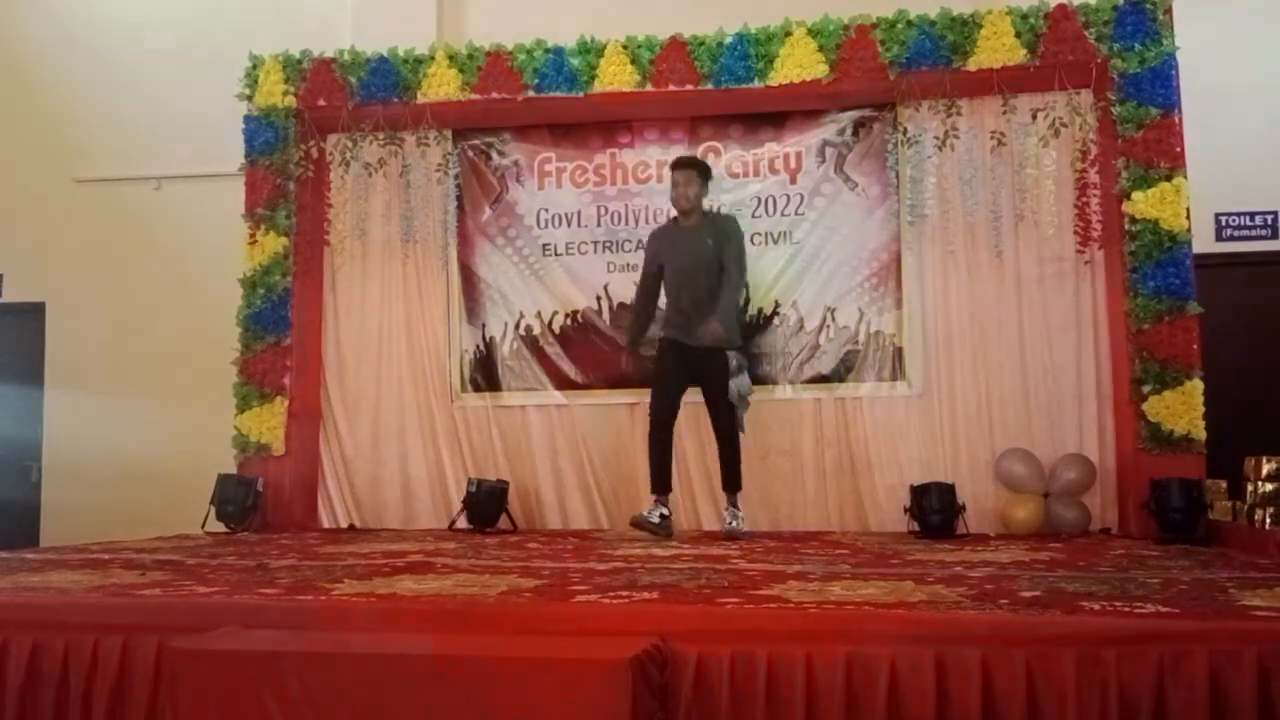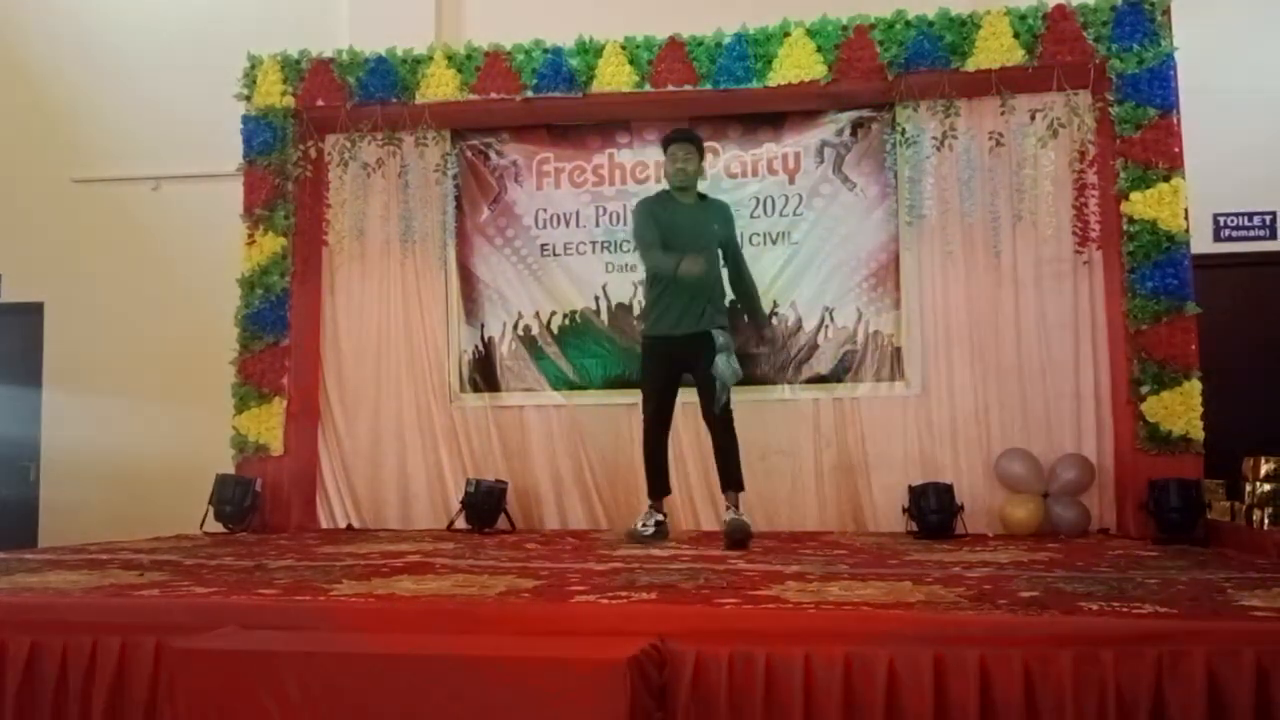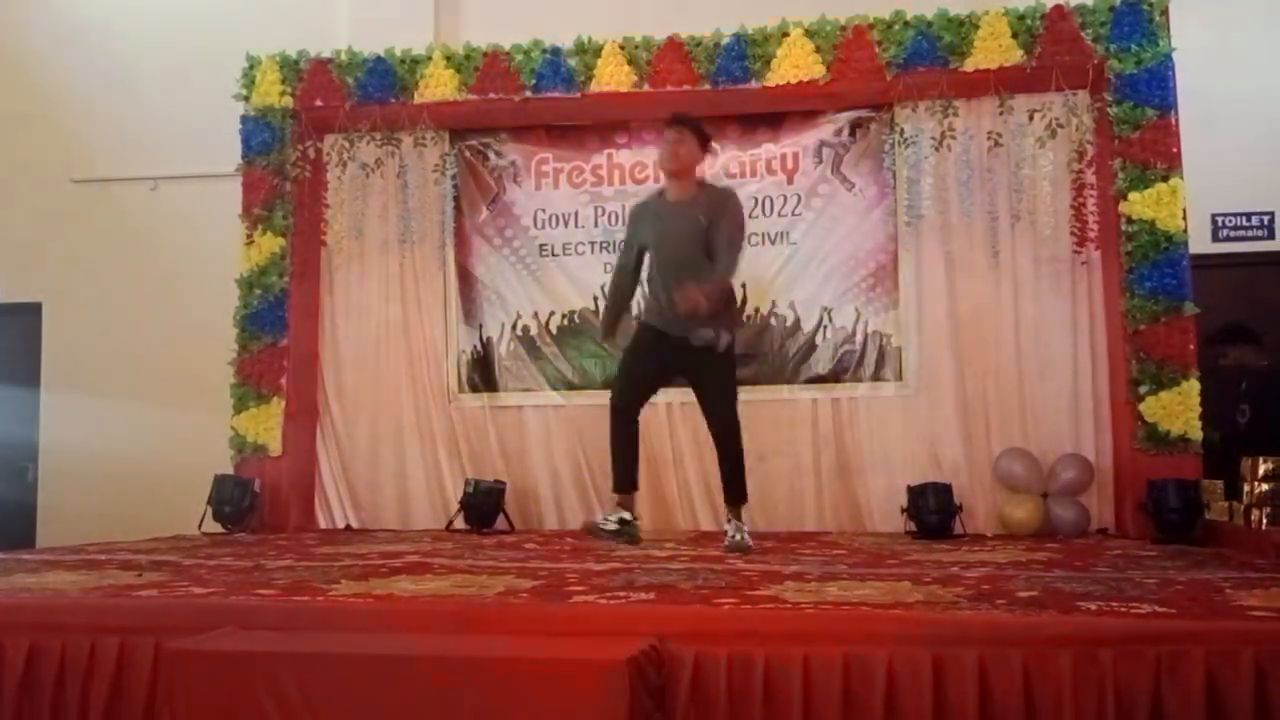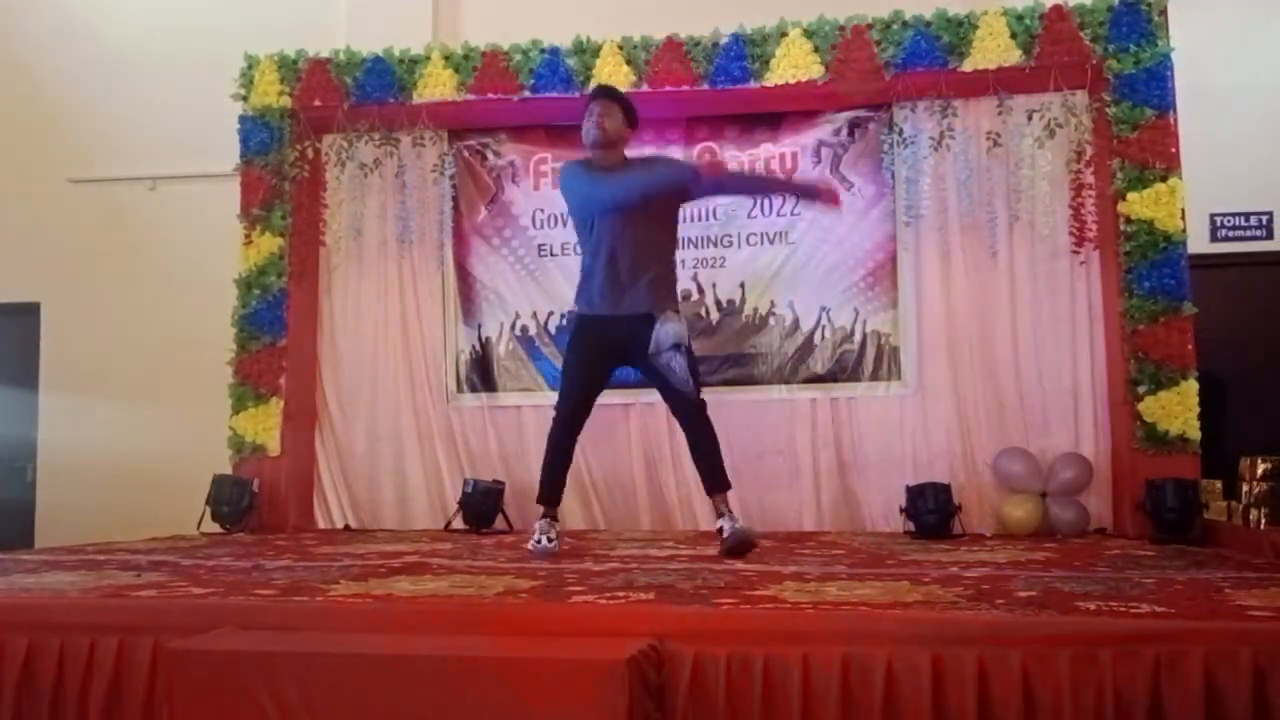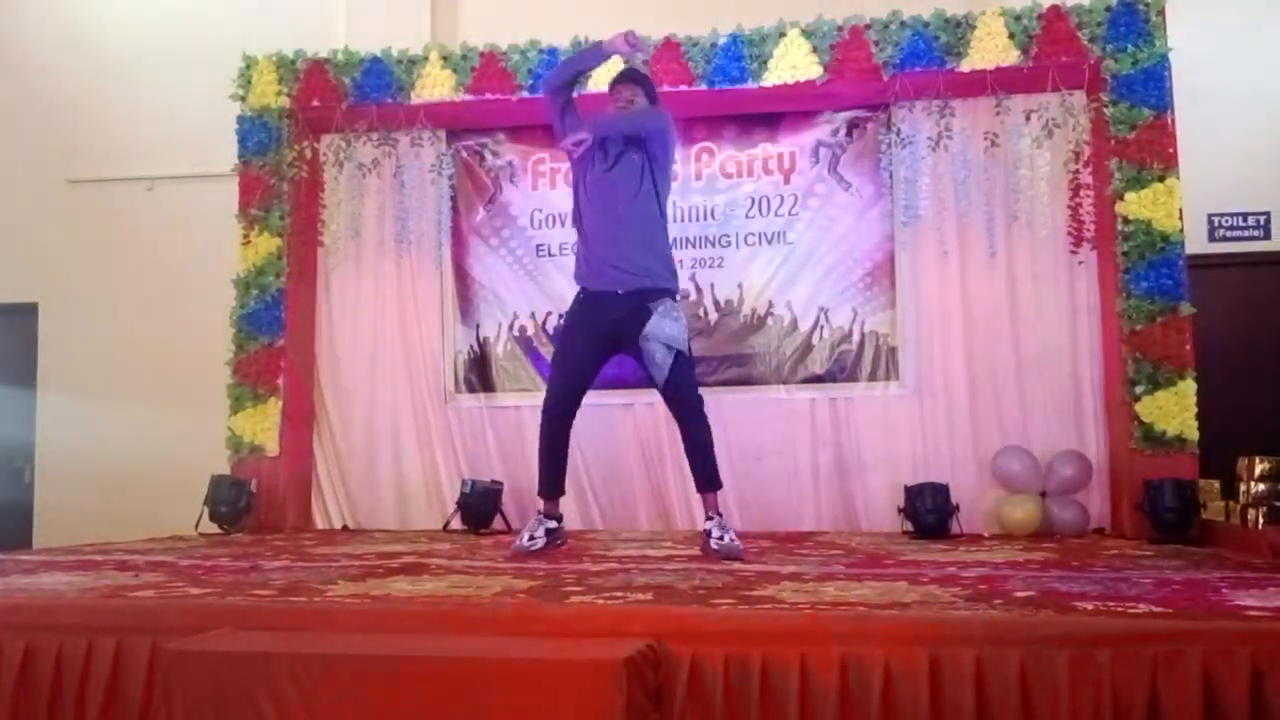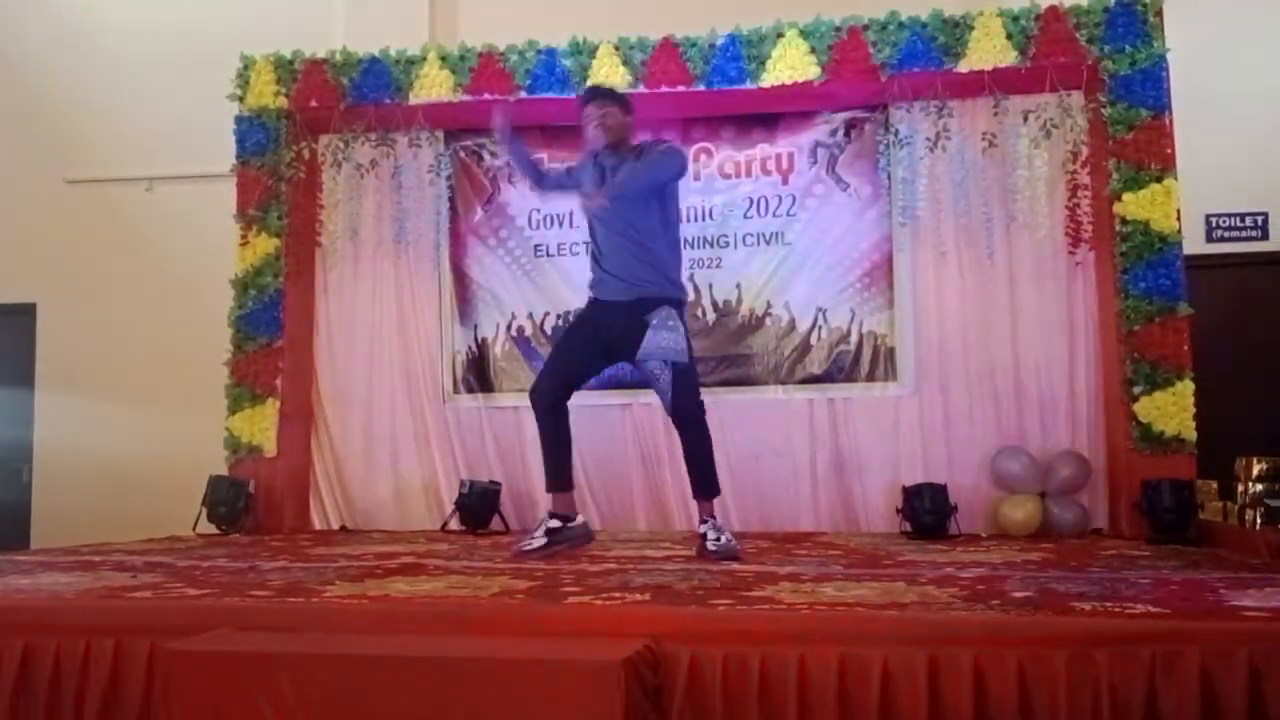
dt=0.7s
person 1, frame 1
left shoulder: (724, 226)
right shoulder: (659, 238)
left elbow: (736, 277)
right elbow: (647, 291)
left wrist: (721, 317)
right wrist: (632, 342)
left hip: (718, 344)
right hip: (675, 342)
left knee: (726, 425)
right knee: (660, 416)
left ankle: (731, 506)
right ankle: (660, 508)
person 1, frame 2
left shoulder: (719, 211)
right shoulder: (648, 210)
left elbow: (737, 266)
right elbow: (649, 255)
left wrist: (757, 318)
right wrist: (680, 264)
left hip: (708, 331)
right hip: (661, 335)
left knee: (719, 415)
right knee: (655, 422)
left ankle: (733, 510)
right ankle: (656, 511)
person 1, frame 3
left shoulder: (723, 202)
right shoulder: (643, 212)
left elbow: (729, 258)
right elbow: (626, 270)
left wrist: (706, 291)
right wrist: (609, 320)
left hip: (710, 335)
right hip: (657, 331)
left knee: (724, 425)
right knee: (622, 405)
left ankle: (735, 521)
right ankle: (624, 512)
person 1, frame 4
left shoulder: (662, 168)
right shoulder: (577, 176)
left elbow: (735, 181)
right elbow: (613, 193)
left wrist: (803, 189)
right wrist: (688, 176)
left hip: (655, 318)
right hip: (596, 320)
left knee: (693, 414)
right knee: (567, 418)
left ankle: (726, 518)
right ankle: (547, 519)
person 1, frame 5
left shoulder: (652, 150)
right shoulder: (584, 147)
left elbow: (659, 122)
right elbow: (554, 87)
left wrist: (597, 126)
right wrist: (607, 50)
left hip: (651, 300)
right hip: (593, 302)
left knee: (687, 405)
right knee: (557, 405)
left ankle: (714, 521)
right ankle: (548, 518)
person 1, frame 6
left shoulder: (657, 156)
right shoulder: (590, 168)
left elbow: (670, 164)
right elbow: (542, 181)
left wrist: (609, 195)
right wrist: (508, 139)
left hip: (655, 307)
right hip: (603, 308)
left knee: (686, 409)
right knee: (546, 393)
left ankle: (709, 523)
right ankle: (563, 515)
